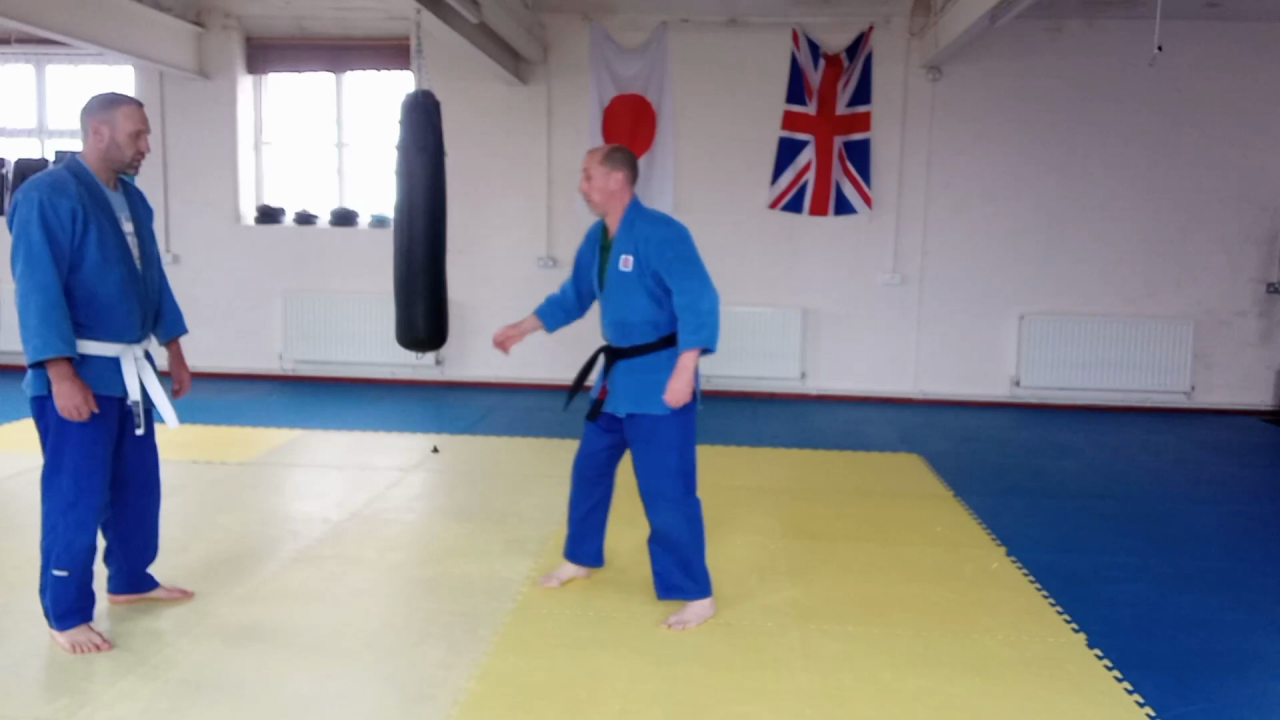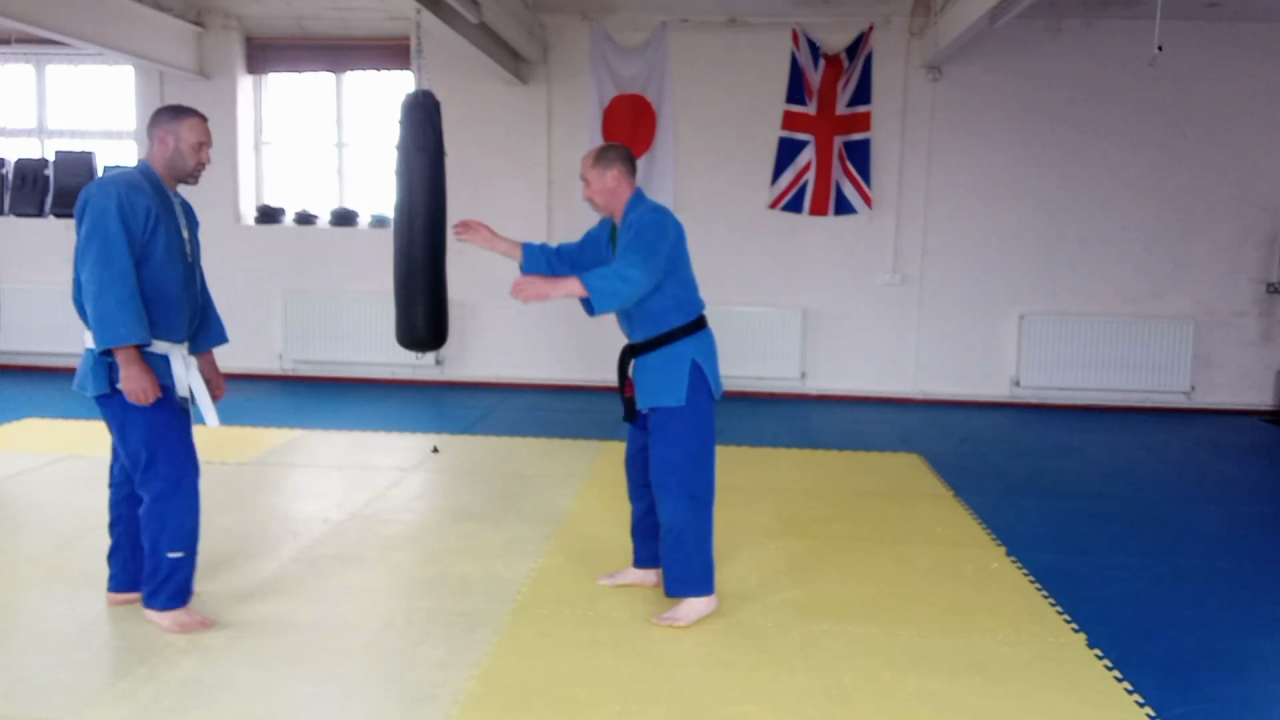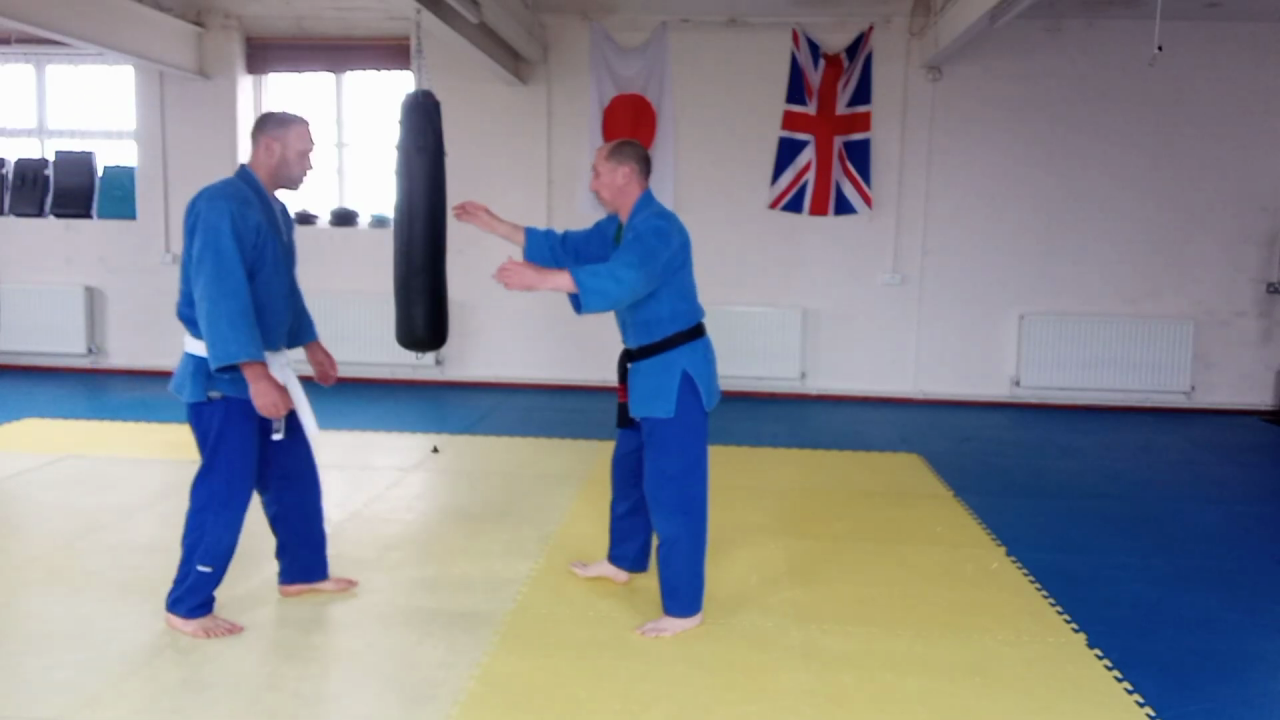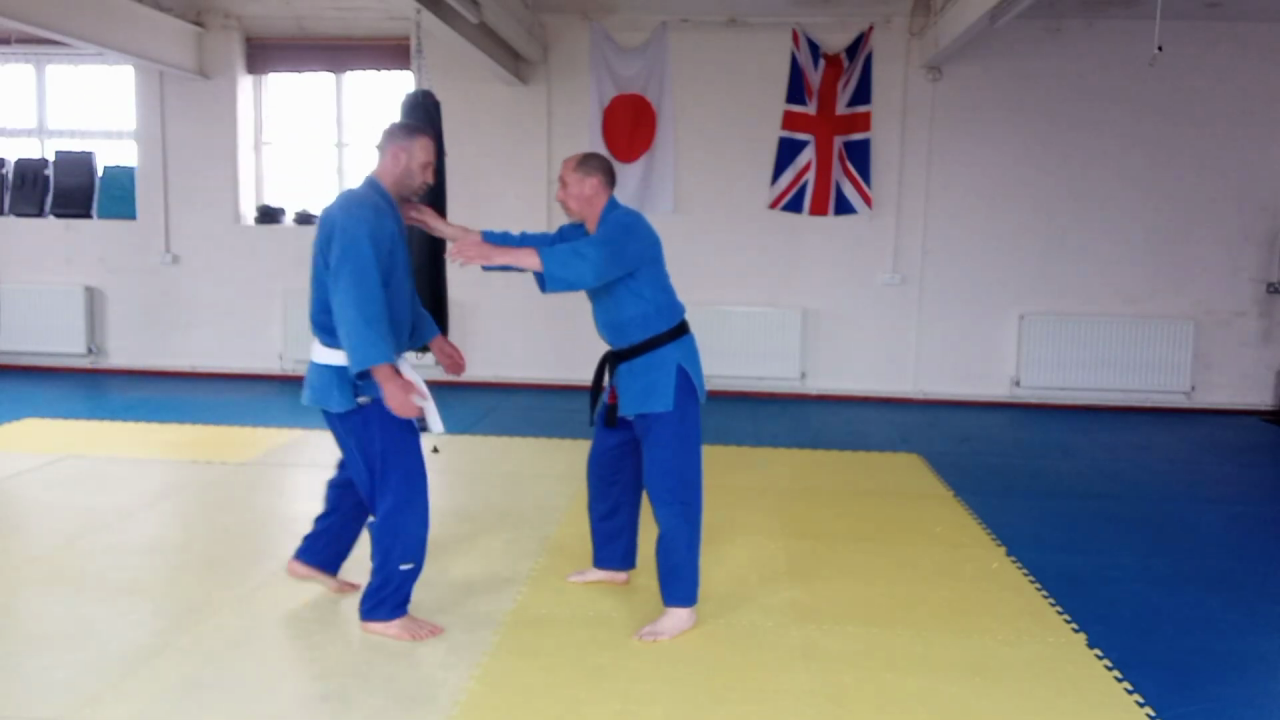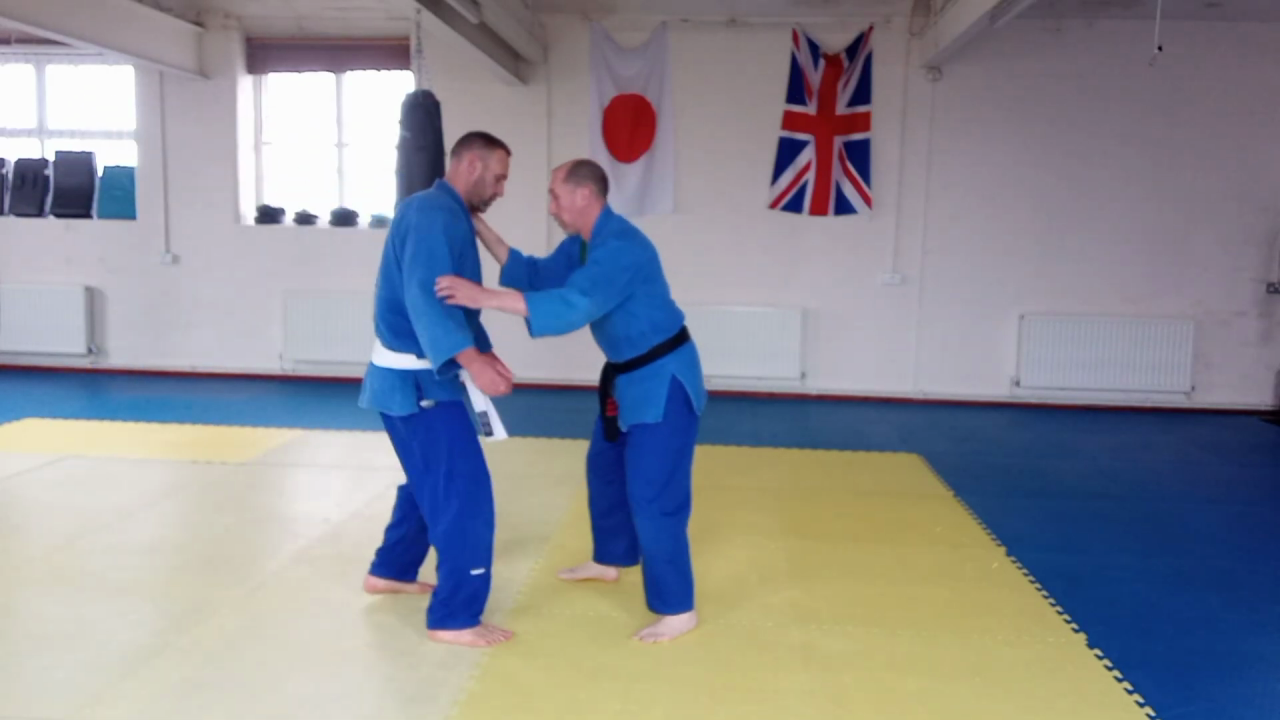
dt=0.7s
person 1, frame 1
left shoulder: (132, 199)
right shoulder: (46, 195)
left elbow: (152, 278)
right elbow: (39, 292)
left wrist: (173, 349)
right wrist: (61, 374)
left hip: (127, 367)
right hip: (77, 372)
left knee: (138, 482)
right knee: (76, 495)
left ankle: (131, 580)
right ankle: (67, 615)
person 1, frame 2
left shoulder: (179, 208)
right shoulder: (116, 195)
left elbow: (193, 288)
right elbow: (107, 284)
left wrist: (206, 358)
right wrist: (130, 362)
left hip: (163, 362)
right hip: (128, 366)
left knee: (138, 475)
right knee: (171, 475)
left ankle: (128, 579)
right ankle: (167, 596)
person 1, frame 3
left shoulder: (274, 210)
right shoulder: (222, 205)
right elbow: (221, 298)
left wrist: (311, 345)
right wrist: (255, 376)
left hip: (263, 368)
right hip: (225, 375)
left knee: (293, 472)
right knee: (225, 488)
left ankle: (303, 572)
right ankle: (188, 605)
person 1, frame 4
left shoulder: (382, 213)
right shoulder: (356, 215)
left elbow: (398, 296)
right elbow: (355, 303)
left wrist: (435, 340)
right wrist: (388, 376)
left hip: (362, 373)
right hip: (355, 376)
left knee: (362, 472)
right knee: (402, 486)
left ankle: (315, 557)
right ankle: (384, 610)
person 1, frame 5
left shoulder: (448, 217)
right shoulder: (431, 213)
right elbow: (427, 300)
left wrist: (484, 353)
right wrist: (472, 361)
left hip: (409, 373)
right hip: (416, 378)
left knee: (430, 478)
right knee: (464, 491)
left ankle: (391, 570)
right ankle: (454, 618)
person 2, frame 1
left shoulder: (661, 234)
right shoulder: (596, 238)
left elbow: (699, 303)
right elbow: (574, 295)
left wrist: (684, 368)
right wrist: (522, 328)
left hip: (661, 374)
right hip: (618, 372)
left knee: (666, 488)
right knee: (591, 467)
left ankle: (696, 595)
right ankle: (580, 558)
person 2, frame 2
left shoulder: (653, 222)
right shoulder: (611, 230)
left elbow: (628, 280)
right elbow: (564, 257)
left wrist: (552, 289)
right wrist: (495, 242)
left hip: (682, 364)
right hip: (652, 363)
left knee: (678, 479)
right knee: (643, 470)
left ankle: (696, 592)
right ankle: (649, 565)
person 2, frame 3
left shoulder: (657, 227)
right shoulder: (618, 226)
left elbow: (623, 281)
right elbow: (567, 247)
left wrist: (542, 280)
right wrist: (495, 225)
left hip: (676, 370)
right hip: (651, 368)
left knee: (672, 487)
right knee: (630, 470)
left ankle: (683, 609)
right ankle: (622, 561)
person 2, frame 4
left shoulder: (627, 228)
right shoulder: (582, 232)
left elbow: (584, 265)
right elbow: (524, 244)
left wrist: (495, 256)
right wrist: (443, 228)
left hip: (664, 367)
right hip: (630, 367)
left knee: (669, 485)
right knee: (609, 468)
left ankle: (681, 606)
right ankle: (612, 563)
person 2, frame 5
left shoulder: (621, 247)
right shoulder: (583, 244)
left elbow: (574, 305)
right elbow: (537, 276)
left wrist: (486, 298)
right wrist: (481, 231)
left hip: (663, 379)
right hip: (632, 376)
left knee: (652, 493)
right knee: (606, 470)
left ankle: (677, 609)
right ankle: (610, 559)
